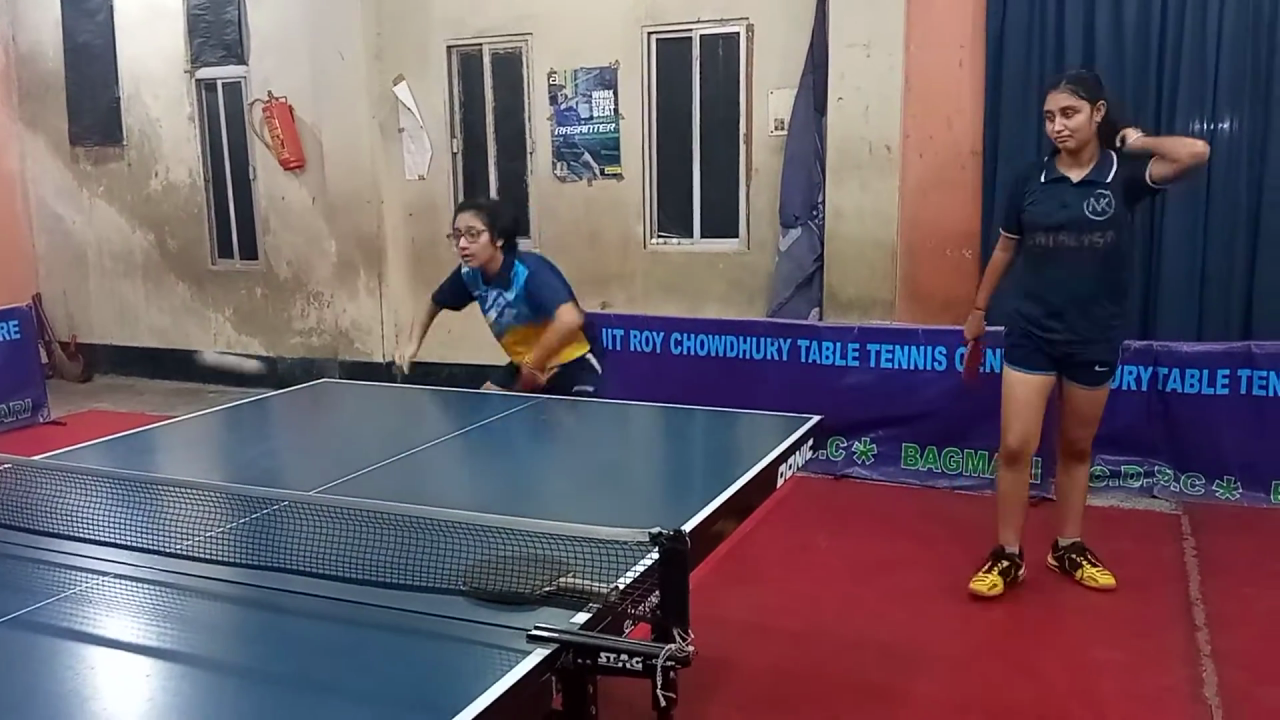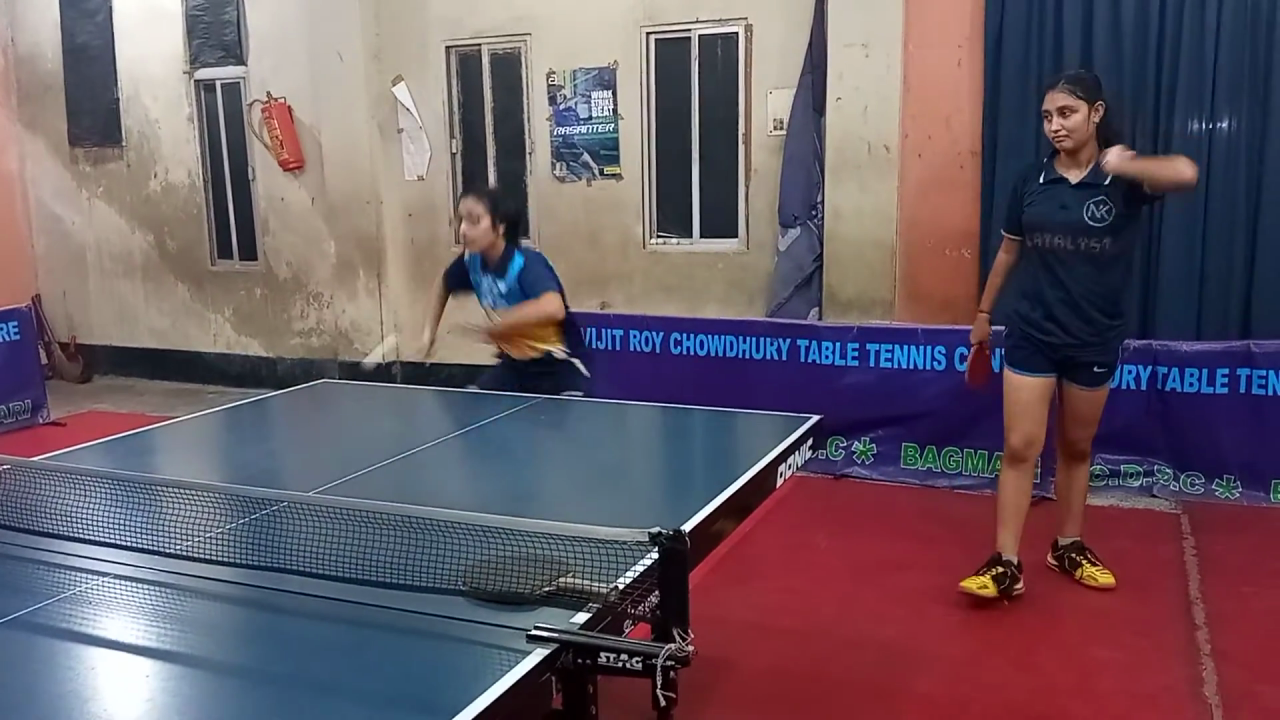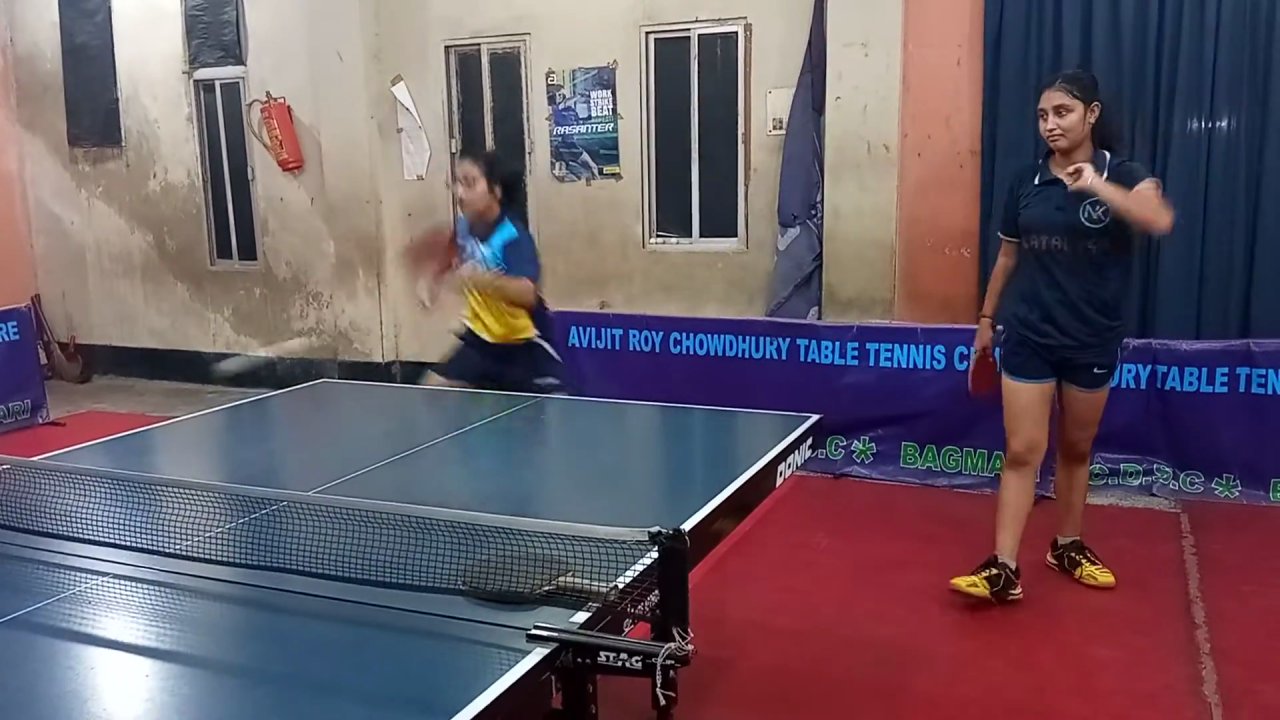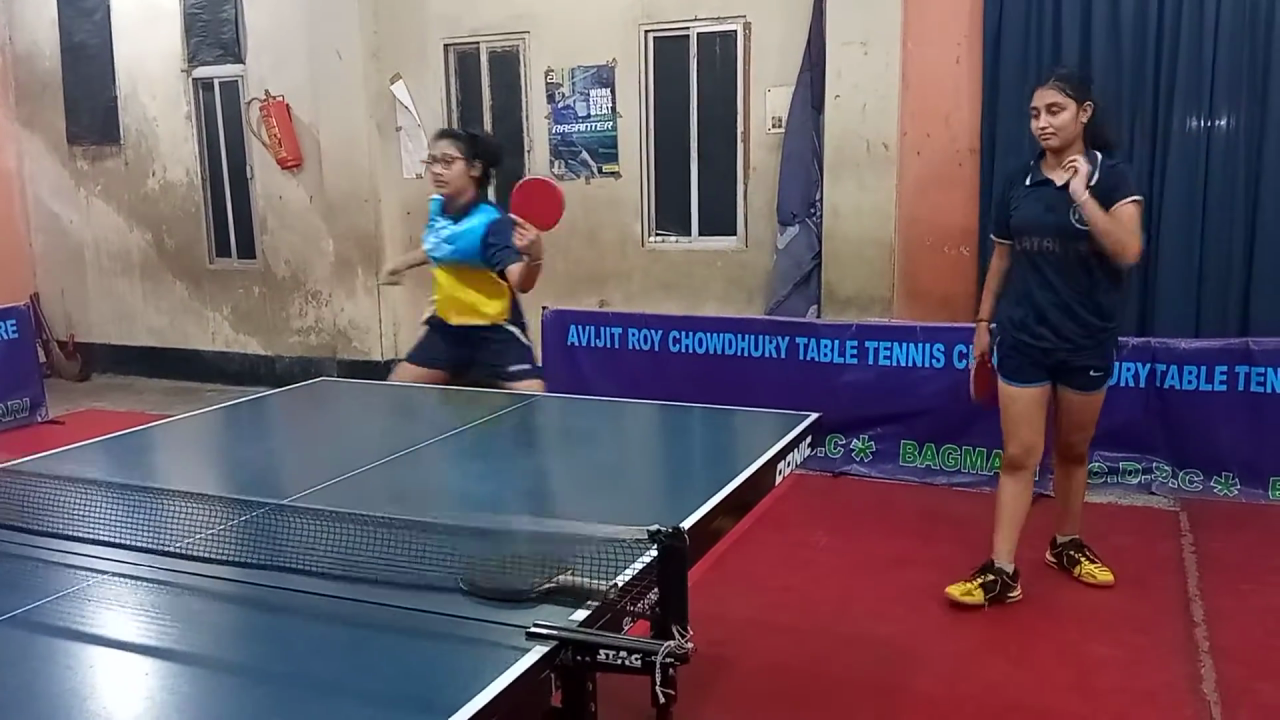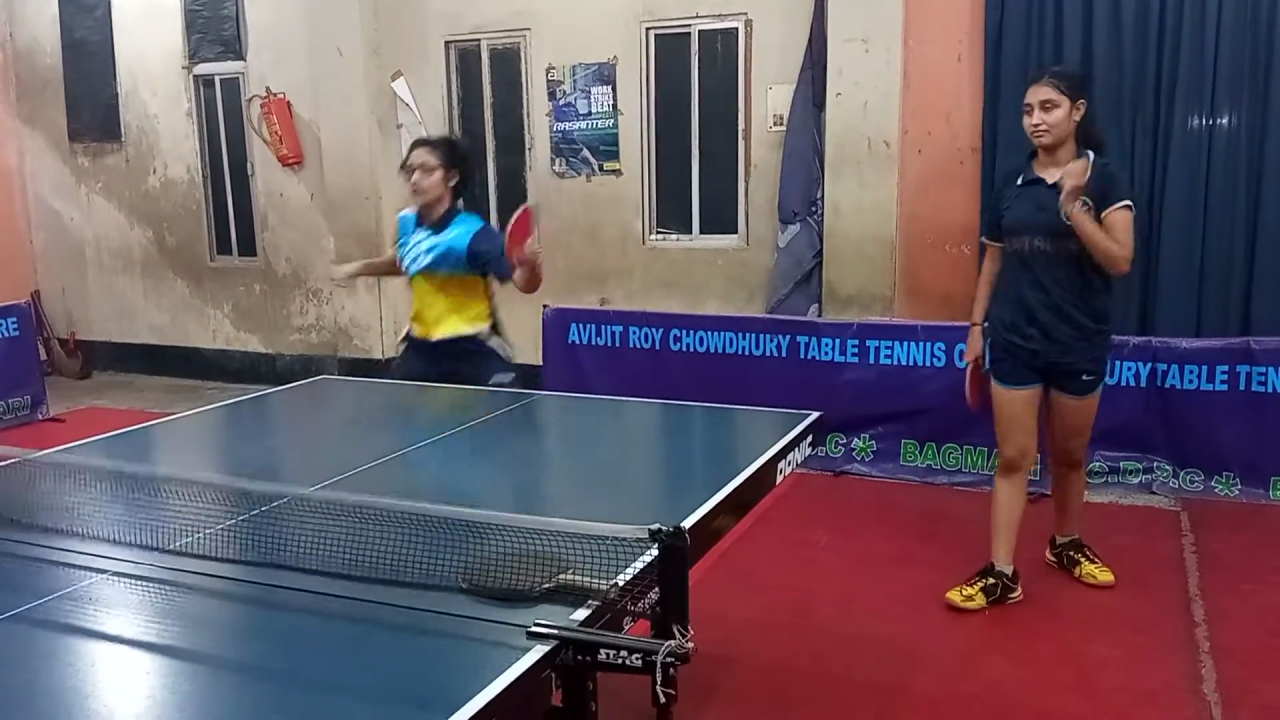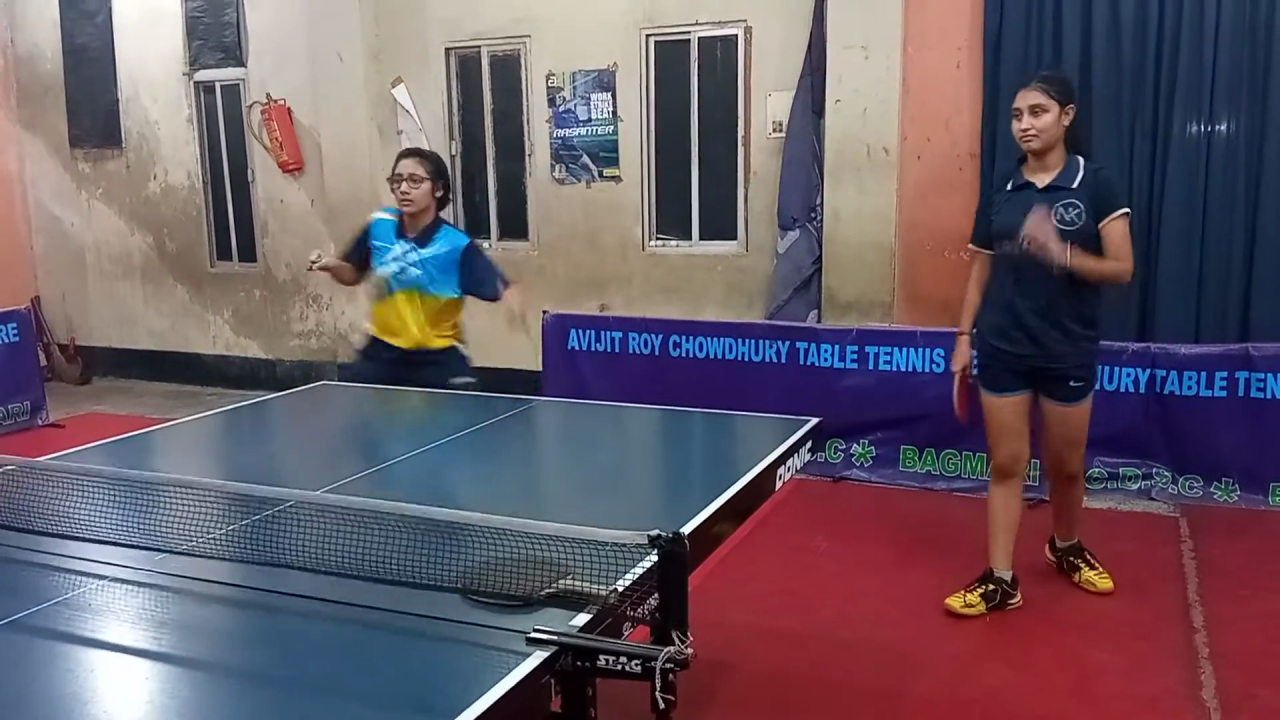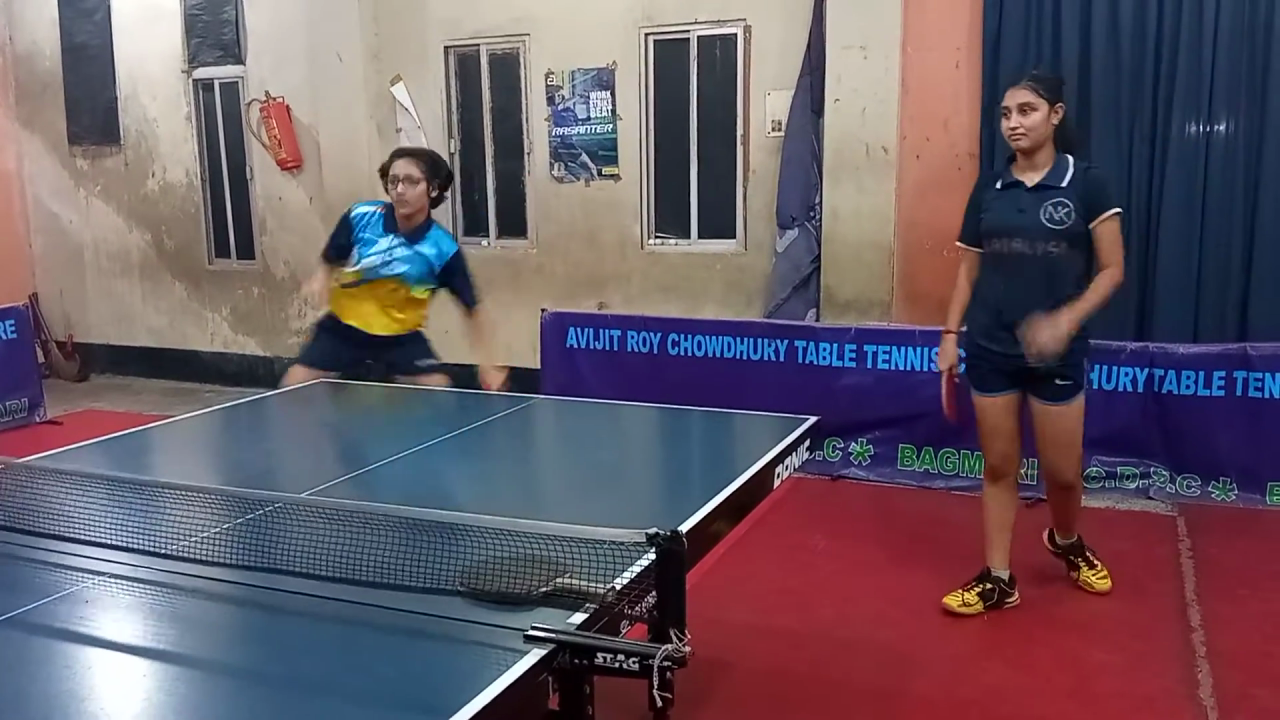
dt=0.1s
person 1, frame 1
left shoulder: (1126, 173)
right shoulder: (1030, 179)
left elbow: (1196, 151)
right elbow: (1005, 249)
left wrist: (1140, 142)
right wrist: (977, 309)
left hip: (1096, 337)
right hip: (1031, 332)
left knee: (1077, 447)
right knee: (1015, 447)
left ankle: (1068, 547)
right ankle: (1007, 554)
person 1, frame 2
left shoulder: (1128, 174)
right shoulder: (1031, 180)
left elbow: (1185, 173)
right elbow: (1009, 253)
left wrist: (1124, 162)
right wrist: (984, 314)
left hip: (1095, 339)
right hip: (1029, 334)
left knee: (1077, 448)
right knee: (1020, 449)
left ankle: (1067, 548)
right ankle: (1004, 564)
person 1, frame 3
left shoulder: (1117, 173)
right shoulder: (1025, 181)
left elbow: (1160, 222)
left wrist: (1098, 185)
right wrist: (987, 320)
left hip: (1093, 340)
right hip: (1028, 336)
left knee: (1076, 449)
right knee: (1021, 454)
left ankle: (1068, 545)
right ankle: (1002, 568)
person 1, frame 4
left shoulder: (1112, 176)
right shoulder: (1017, 183)
left elbow: (1128, 253)
left wrist: (1082, 193)
right wrist: (983, 323)
left hip: (1087, 342)
right hip: (1021, 340)
left knee: (1072, 450)
right knee: (1018, 457)
left ankle: (1066, 544)
right ankle: (1000, 572)
person 1, frame 5
left shoulder: (1104, 177)
right shoulder: (1010, 184)
left elbow: (1119, 261)
left wrist: (1074, 204)
right wrist: (976, 327)
left hip: (1080, 344)
right hip: (1013, 341)
left knee: (1069, 455)
right knee: (1013, 459)
left ankle: (1066, 544)
right ankle: (1000, 574)
person 1, frame 6
left shoulder: (1096, 185)
right shoulder: (999, 190)
left elbow: (1121, 268)
left wrist: (1060, 253)
right wrist: (965, 335)
left hip: (1068, 351)
right hip: (1002, 349)
left knee: (1066, 467)
right knee: (1006, 466)
left ankle: (1066, 547)
right ankle: (1000, 580)
person 1, frame 7
left shoulder: (1086, 183)
right shoulder: (988, 189)
left elbow: (1112, 270)
left wrist: (1066, 321)
right wrist: (951, 335)
left hip: (1056, 352)
right hip: (990, 349)
left knee: (1062, 471)
right knee: (999, 467)
left ankle: (1067, 541)
right ankle: (998, 578)
person 2, frame 1
left shoulder: (530, 272)
right shoulder: (469, 274)
left elbow: (570, 319)
right elbow: (435, 303)
left wrist: (534, 365)
right wrist: (413, 342)
left hip: (572, 363)
right hip: (523, 367)
person 2, frame 2
left shoulder: (528, 265)
right shoulder: (472, 259)
left elbow: (554, 310)
right elbow: (445, 286)
left wrist: (497, 324)
right wrist: (430, 330)
left hip: (556, 364)
right hip: (515, 363)
person 2, frame 3
left shoulder: (513, 239)
right shoulder: (465, 223)
left elbow: (527, 294)
left wrist: (486, 279)
left hip: (524, 344)
right hip: (479, 340)
person 2, frame 4
left shoulder: (491, 222)
right shoulder: (437, 205)
left elbow: (521, 283)
left wrist: (531, 255)
right wrist: (400, 264)
left hip: (494, 329)
right hip: (446, 325)
person 2, frame 5
left shoulder: (473, 233)
right shoulder: (406, 220)
left elbow: (525, 284)
left wrist: (530, 266)
right wrist: (359, 267)
left hip: (473, 346)
right hip: (423, 342)
person 2, frame 6
left shoulder: (457, 247)
right shoulder: (378, 226)
left elbow: (503, 291)
right elbow: (351, 273)
left wrist: (513, 304)
right wrist: (331, 265)
left hip: (440, 352)
right hip: (386, 346)
person 2, frame 7
left shoulder: (443, 249)
right shoulder: (360, 217)
left elbow: (473, 307)
right elbow: (328, 263)
left wrist: (486, 363)
right wrist: (319, 280)
left hip: (403, 336)
right hip: (344, 327)
